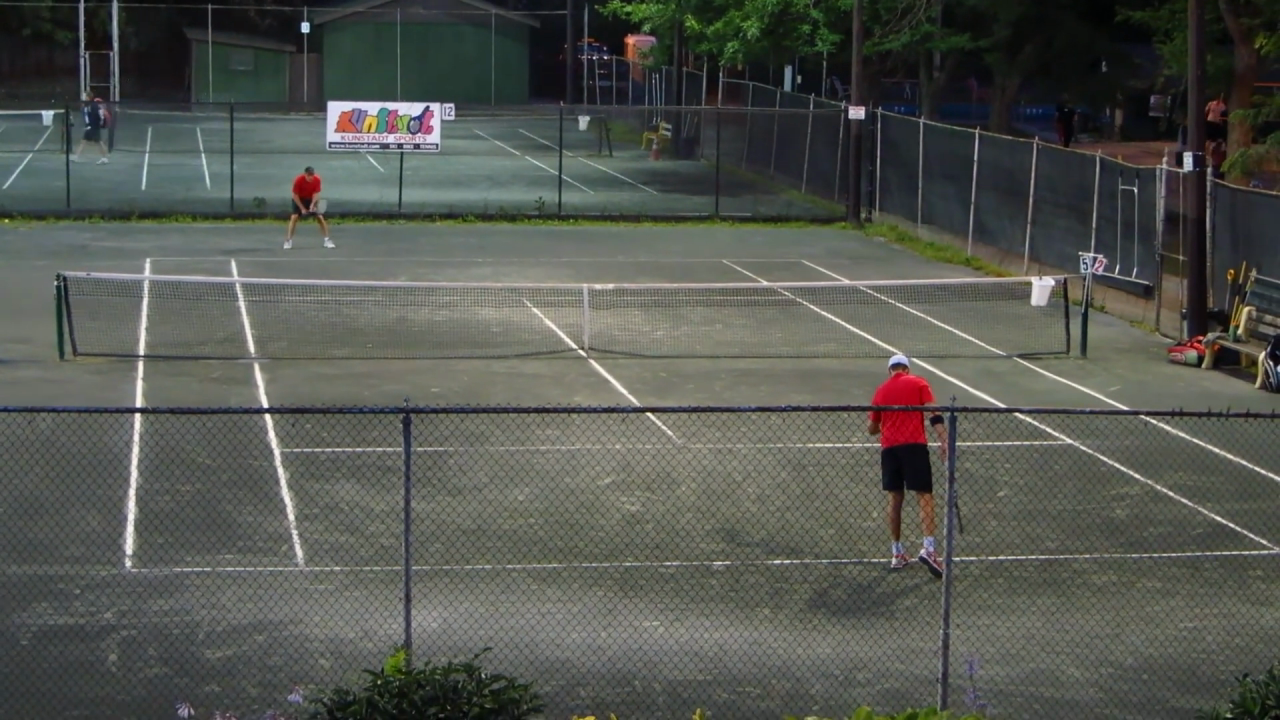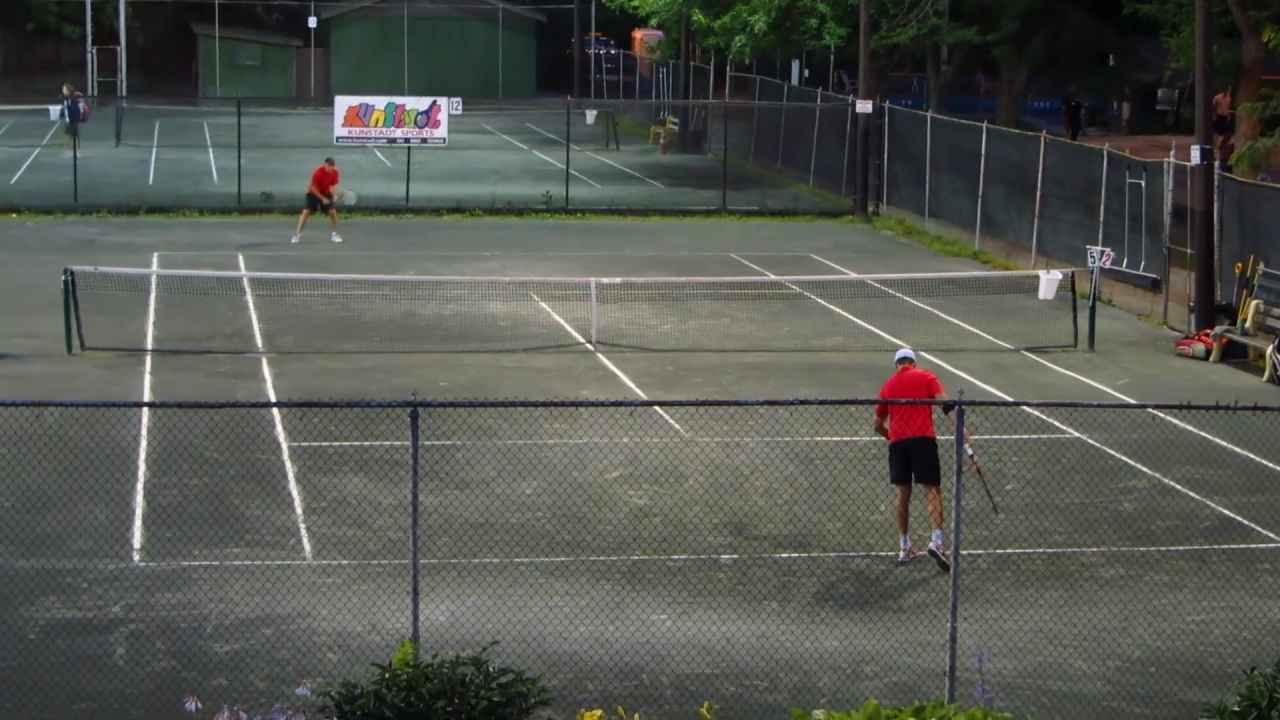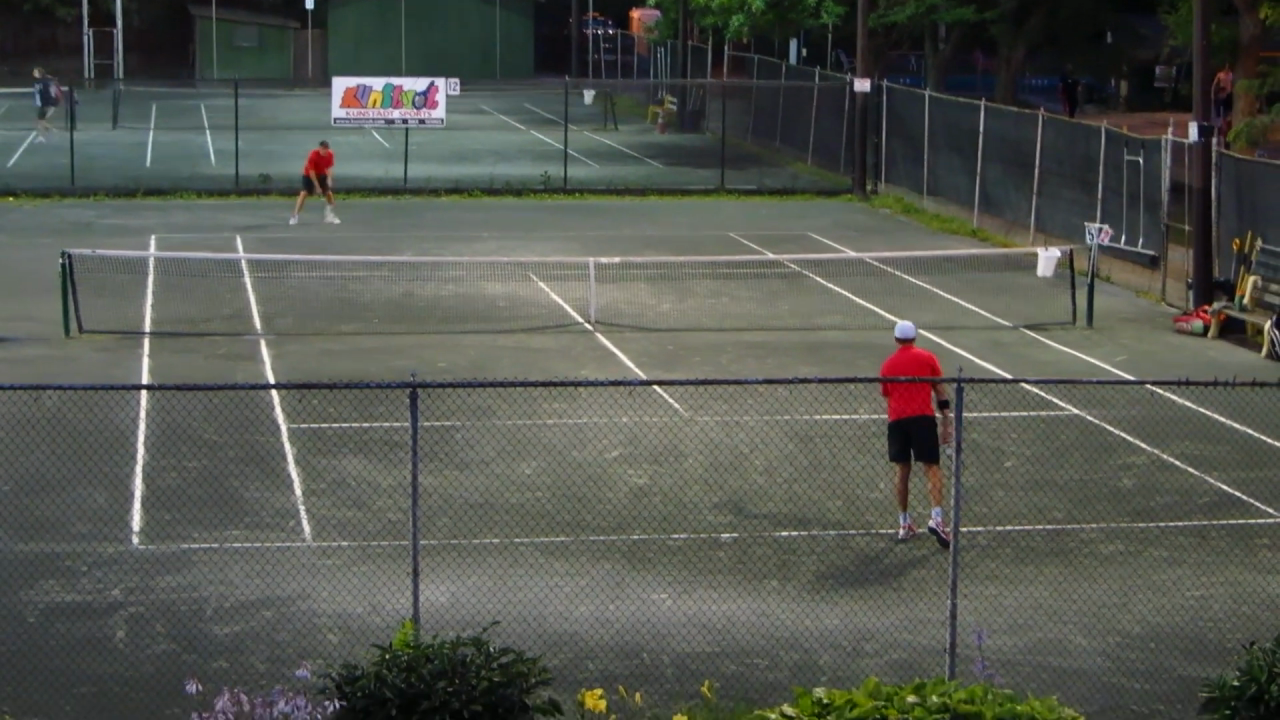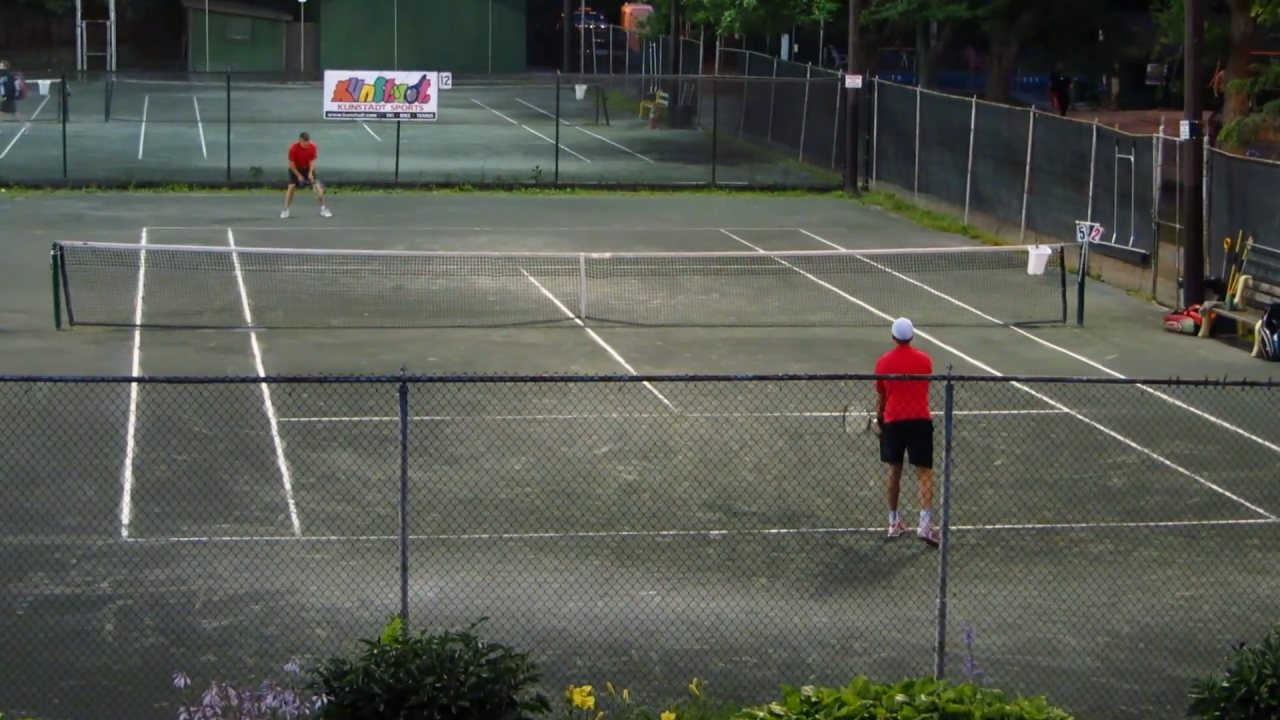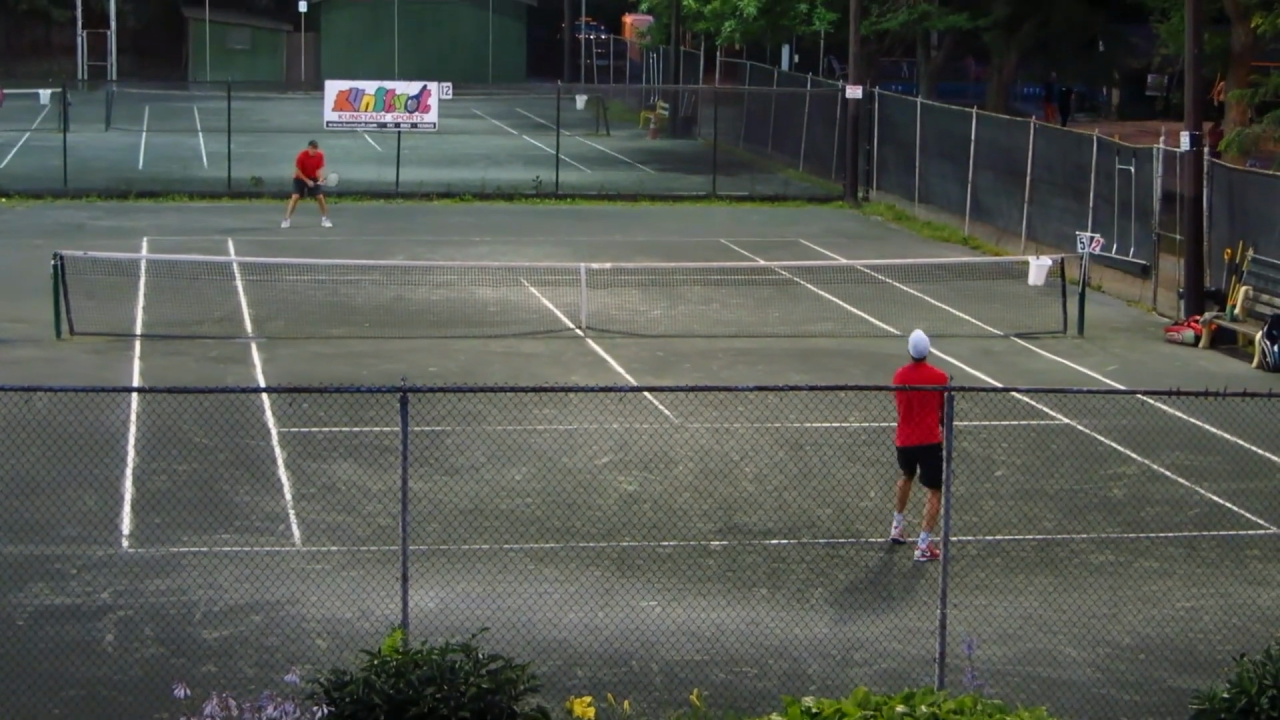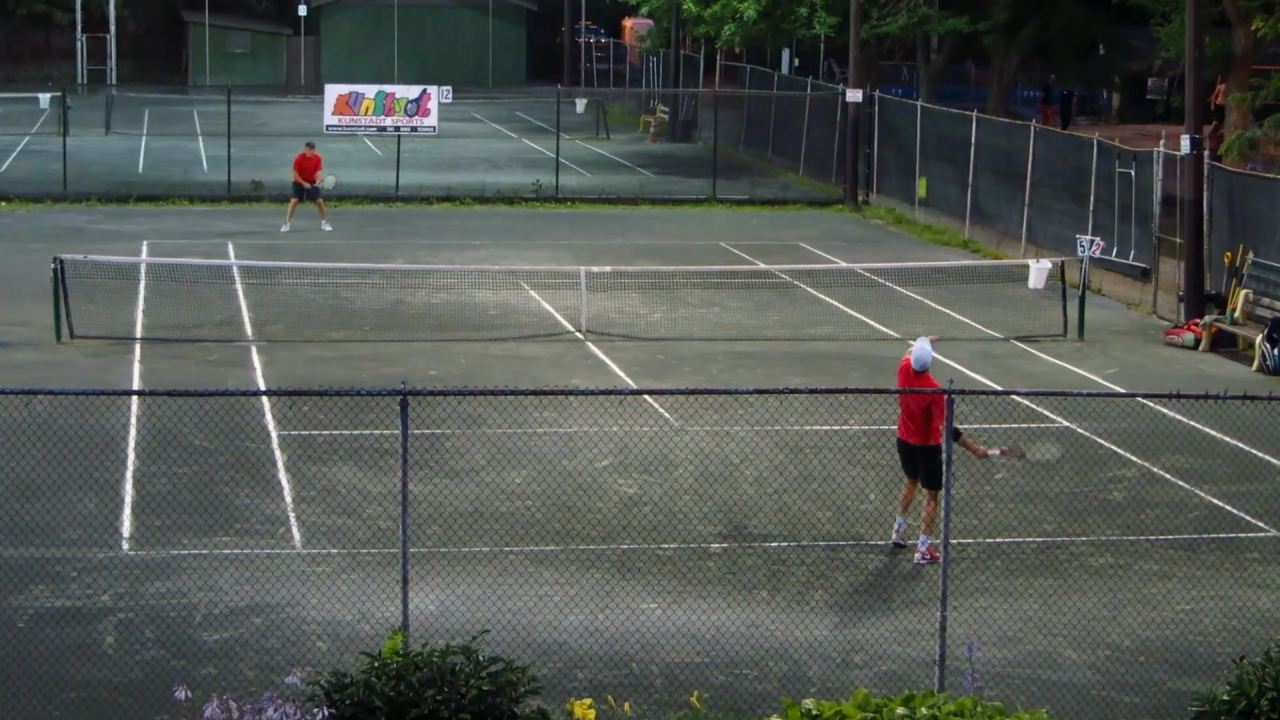
dt=0.4s
person 1, frame 1
left shoulder: (881, 391)
right shoulder: (918, 383)
left elbow: (872, 429)
right elbow: (933, 414)
right wrist: (943, 441)
left hip: (889, 448)
right hip: (914, 445)
left knee: (895, 500)
right knee: (924, 497)
left ankle: (897, 553)
right ankle: (928, 548)
person 1, frame 2
left shoulder: (887, 386)
right shoulder: (926, 376)
left elbow: (878, 425)
right elbow: (944, 402)
left hip: (898, 442)
right hip: (922, 438)
left knee: (902, 493)
right knee: (932, 491)
left ankle: (905, 546)
right ankle: (937, 540)
person 1, frame 3
left shoulder: (888, 364)
right shoulder: (927, 358)
right elbow: (941, 395)
right wrist: (946, 424)
left hip: (897, 420)
right hip: (922, 418)
left knee: (902, 471)
right knee: (932, 468)
left ankle: (904, 524)
right ankle: (936, 518)
person 1, frame 4
left shoulder: (883, 362)
right shoulder: (925, 360)
left wrist: (879, 422)
left hip: (892, 421)
right hip: (919, 420)
left knee: (894, 471)
right knee: (924, 472)
left ankle: (894, 522)
right ankle: (925, 523)
person 1, frame 5
left shoulder: (899, 376)
right shoulder: (940, 377)
right elbow: (946, 413)
right wrist: (942, 427)
left hip: (904, 440)
right hip: (930, 442)
left knee: (906, 478)
right knee: (934, 492)
left ankle: (897, 527)
right ankle: (923, 546)
person 1, frame 6
left shoulder: (904, 371)
right shoulder: (934, 390)
left elbow: (908, 354)
left wrist: (922, 343)
right wrist: (975, 449)
left hip: (904, 441)
right hip: (928, 446)
left knee: (910, 482)
right knee: (932, 495)
left ankle: (898, 530)
right ankle: (923, 548)
